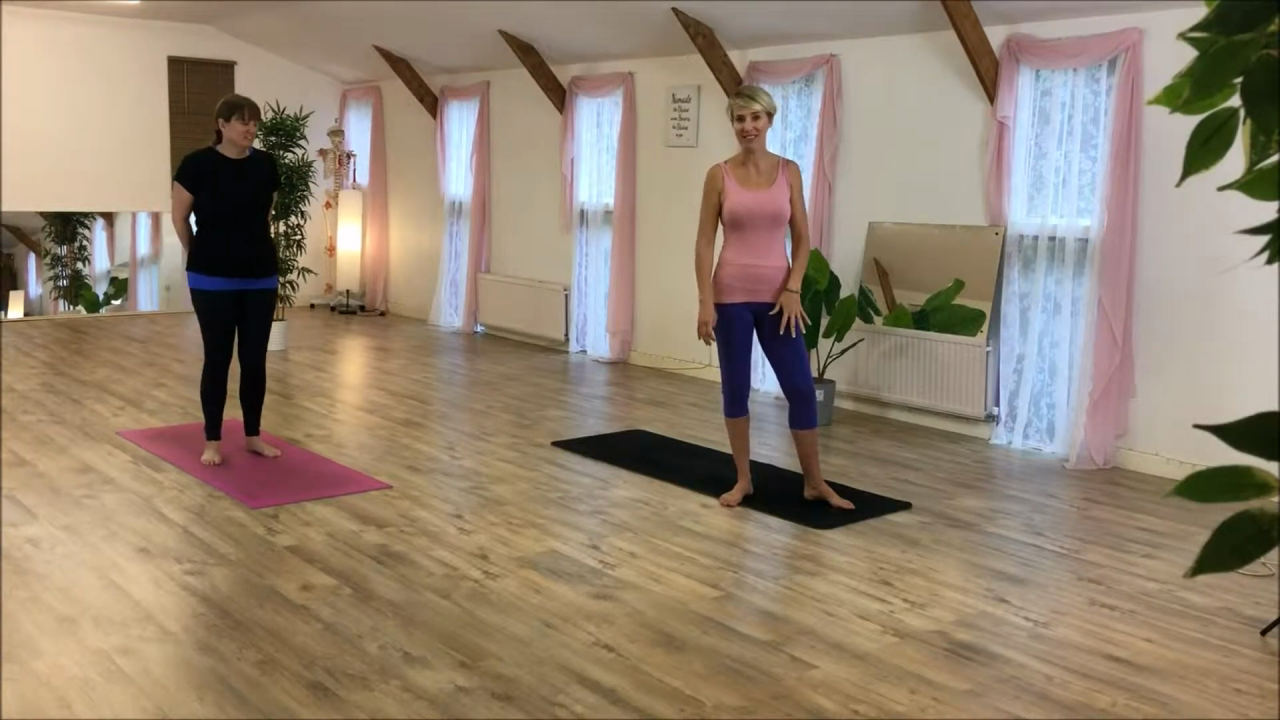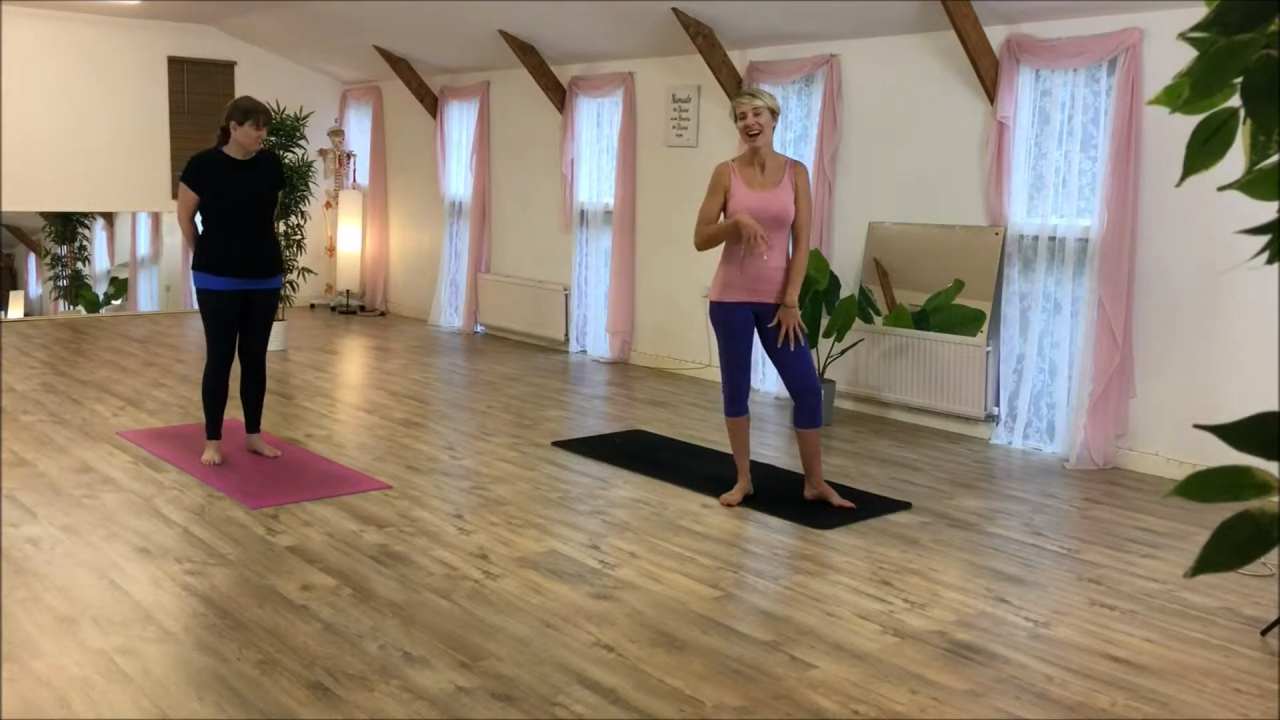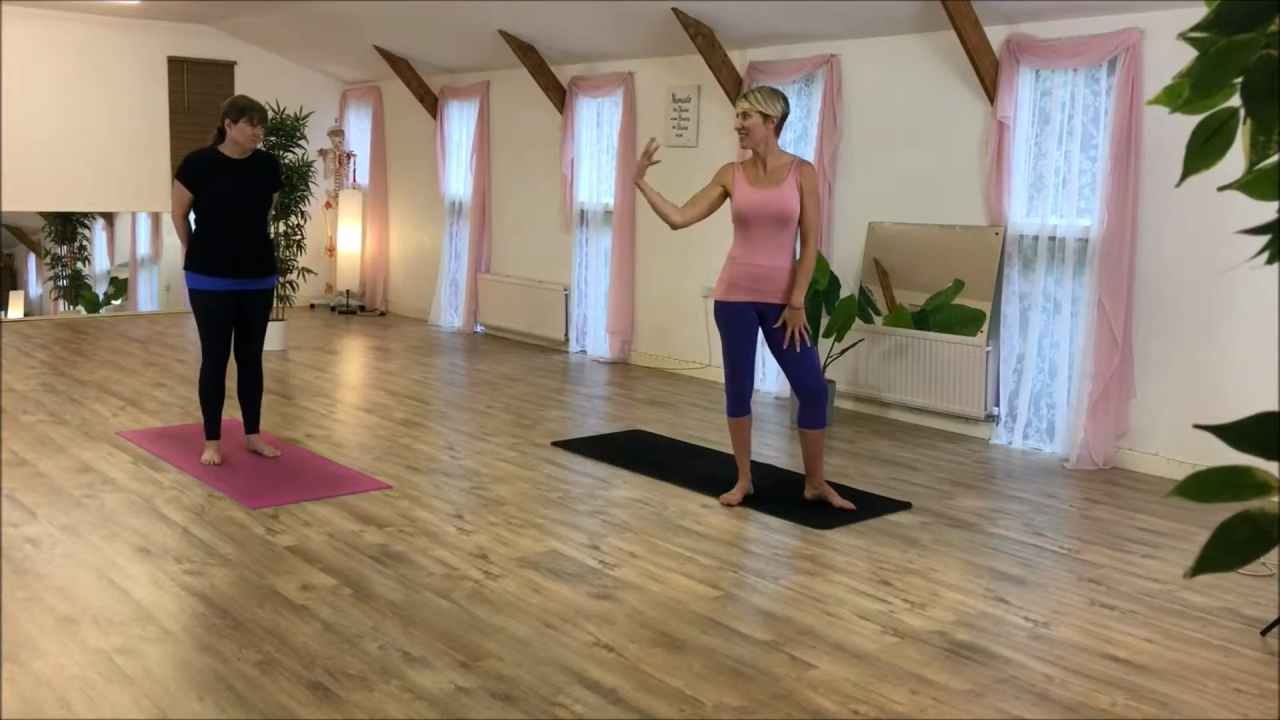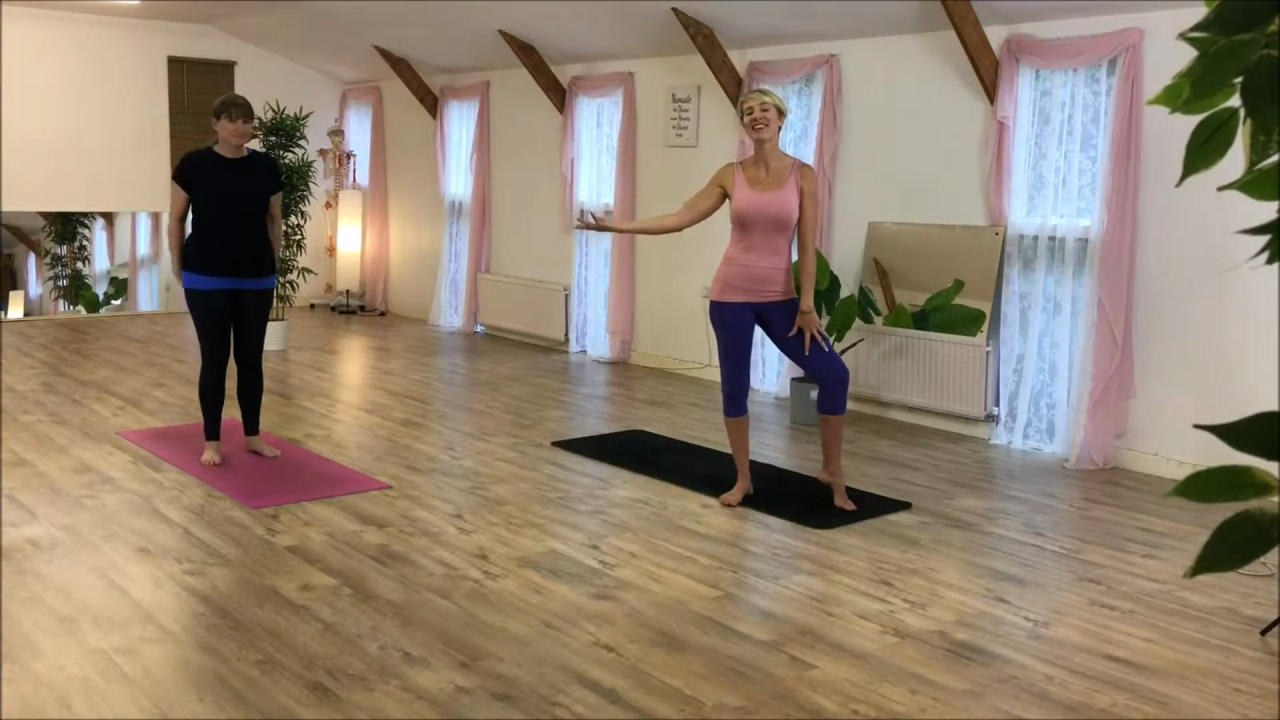
dt=0.5s
person 1, frame 1
left shoulder: (788, 171)
right shoulder: (719, 175)
left elbow: (802, 240)
right elbow: (704, 244)
left wrist: (792, 289)
right wrist: (705, 301)
left hip: (776, 295)
right hip: (731, 295)
left knee: (801, 389)
right knee: (736, 389)
left ankle: (814, 482)
right ankle: (743, 479)
person 1, frame 2
left shoulder: (795, 172)
right shoulder: (726, 173)
left elbow: (801, 244)
right elbow: (701, 238)
left wrist: (790, 302)
right wrist: (737, 223)
left hip: (777, 297)
right hip: (731, 295)
left knee: (806, 388)
right knee: (736, 388)
left ankle: (815, 482)
right ankle: (743, 479)
person 1, frame 3
left shoulder: (802, 172)
right shoulder: (731, 174)
left elbow: (810, 244)
right elbow: (678, 219)
left wrist: (796, 303)
right wrist: (641, 182)
left hip: (782, 297)
right hip: (735, 295)
left knee: (811, 388)
right knee: (738, 389)
left ankle: (816, 483)
right ankle: (744, 479)
person 1, frame 4
left shoulder: (802, 174)
right shoulder: (730, 175)
left elbow: (807, 246)
right elbow: (680, 219)
left wrist: (807, 306)
right wrist: (615, 226)
left hip: (779, 296)
right hip: (731, 294)
left knee: (833, 373)
right knee: (735, 388)
left ankle: (832, 470)
right ankle: (742, 479)
person 2, frame 1
left shoulder: (265, 165)
right shoulder: (197, 164)
right elbow: (179, 218)
right wrist: (201, 256)
left hip: (261, 278)
right hip: (212, 281)
left knee: (255, 358)
right knee: (217, 358)
left ankle: (253, 436)
right ankle: (212, 441)
person 2, frame 2
left shoulder: (271, 165)
right shoulder: (204, 165)
right elbow: (185, 217)
right wrist: (206, 256)
left hip: (265, 277)
right hip: (218, 280)
left knee: (255, 357)
right knee: (220, 357)
left ankle: (253, 435)
right ankle: (212, 440)
person 2, frame 3
left shoulder: (268, 166)
right shoulder: (198, 163)
right elbow: (179, 215)
right wrist: (200, 255)
left hip: (259, 278)
right hip: (210, 280)
left knee: (251, 357)
right knee: (215, 357)
left ankle: (253, 435)
right ankle: (212, 441)
person 2, frame 4
left shoulder: (266, 167)
right shoulder: (194, 164)
left elbow: (274, 220)
right elbow: (175, 219)
left wrist: (270, 259)
right wrist: (179, 266)
left hip: (257, 280)
right hip: (207, 280)
left knee: (251, 358)
right knee: (214, 359)
left ankle: (253, 436)
right ankle: (211, 441)
